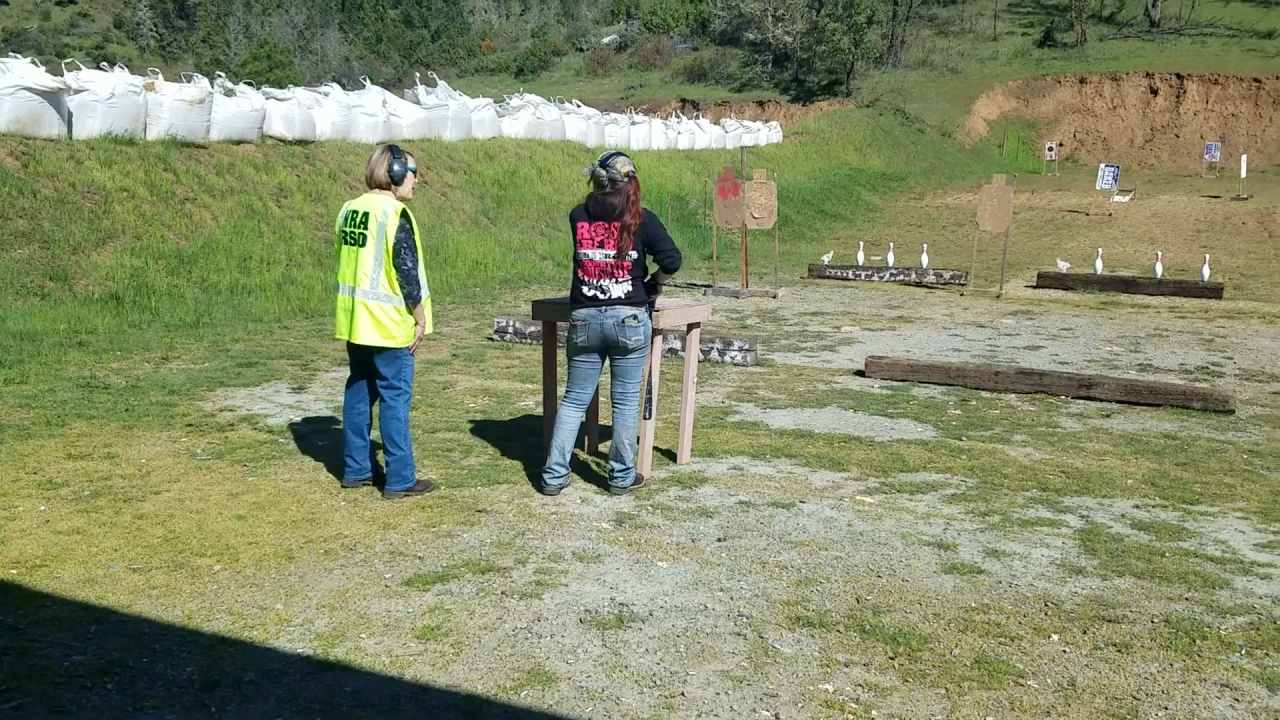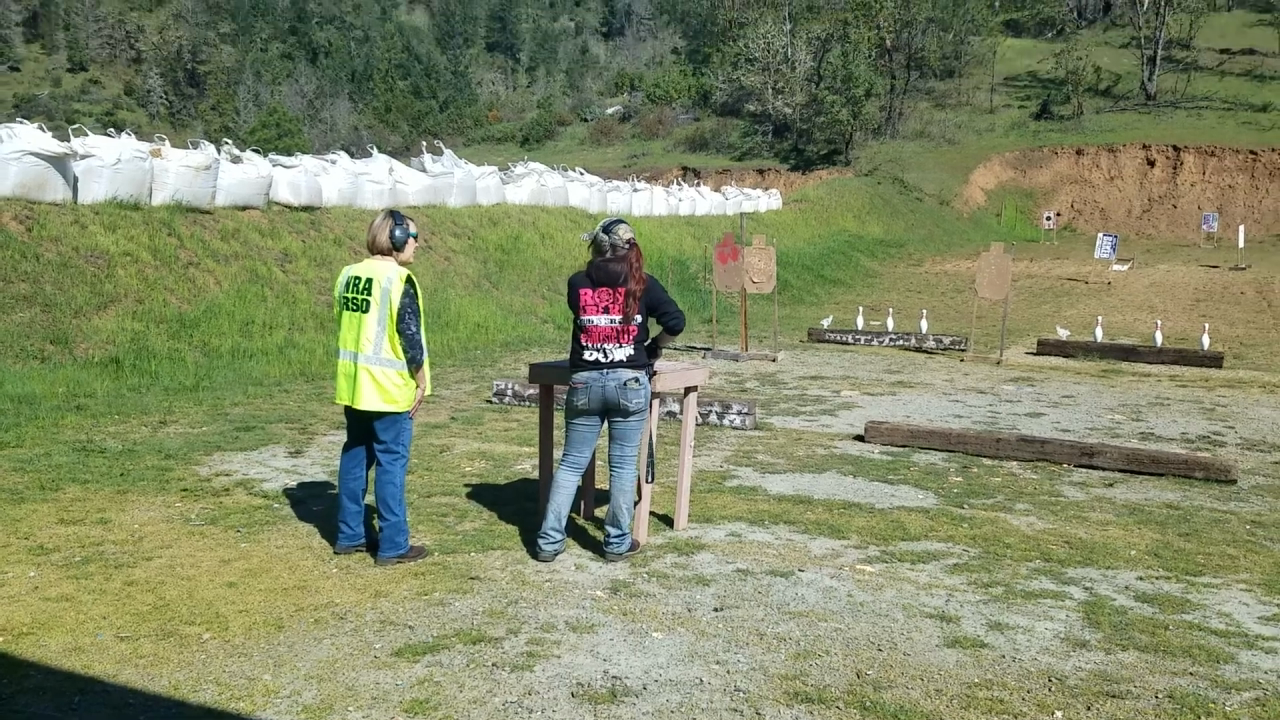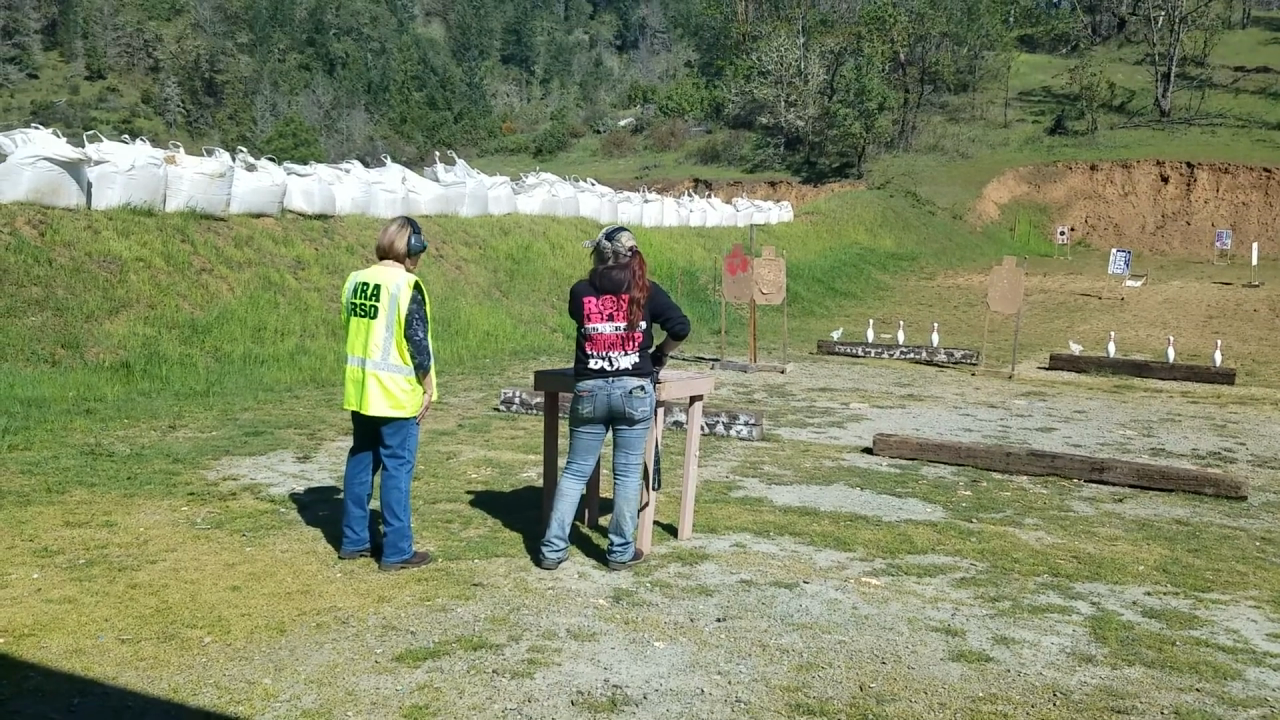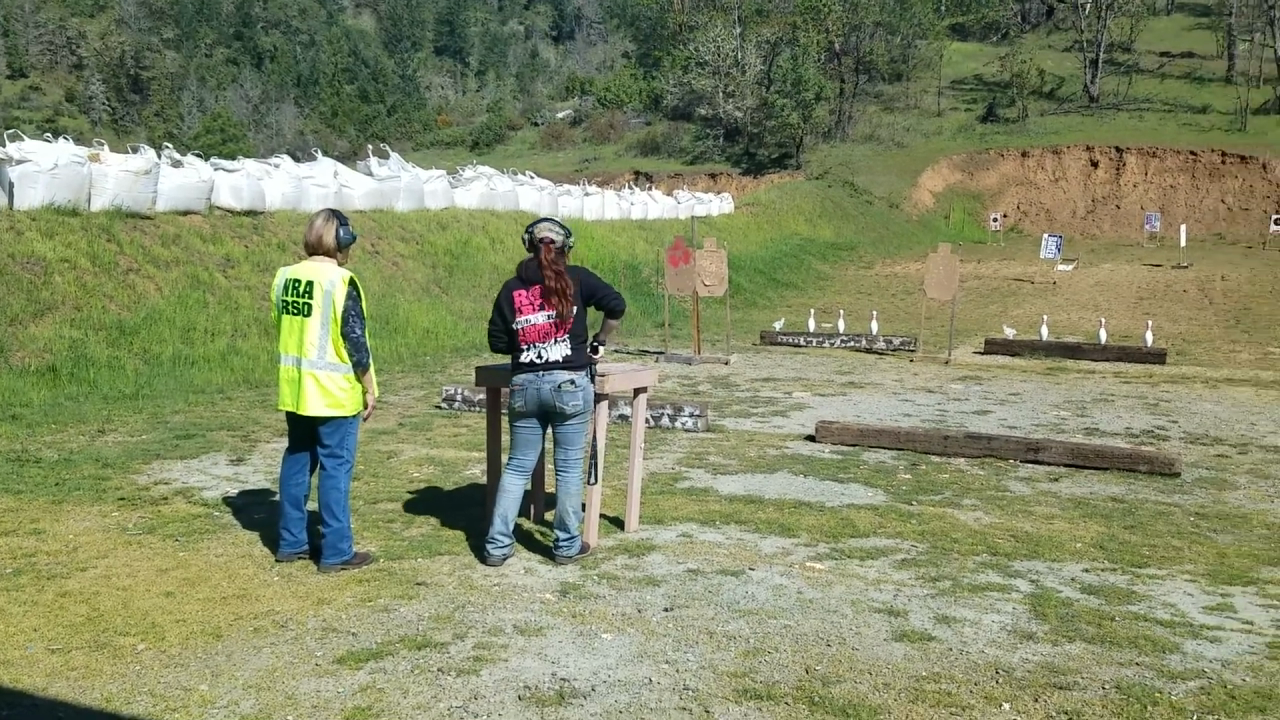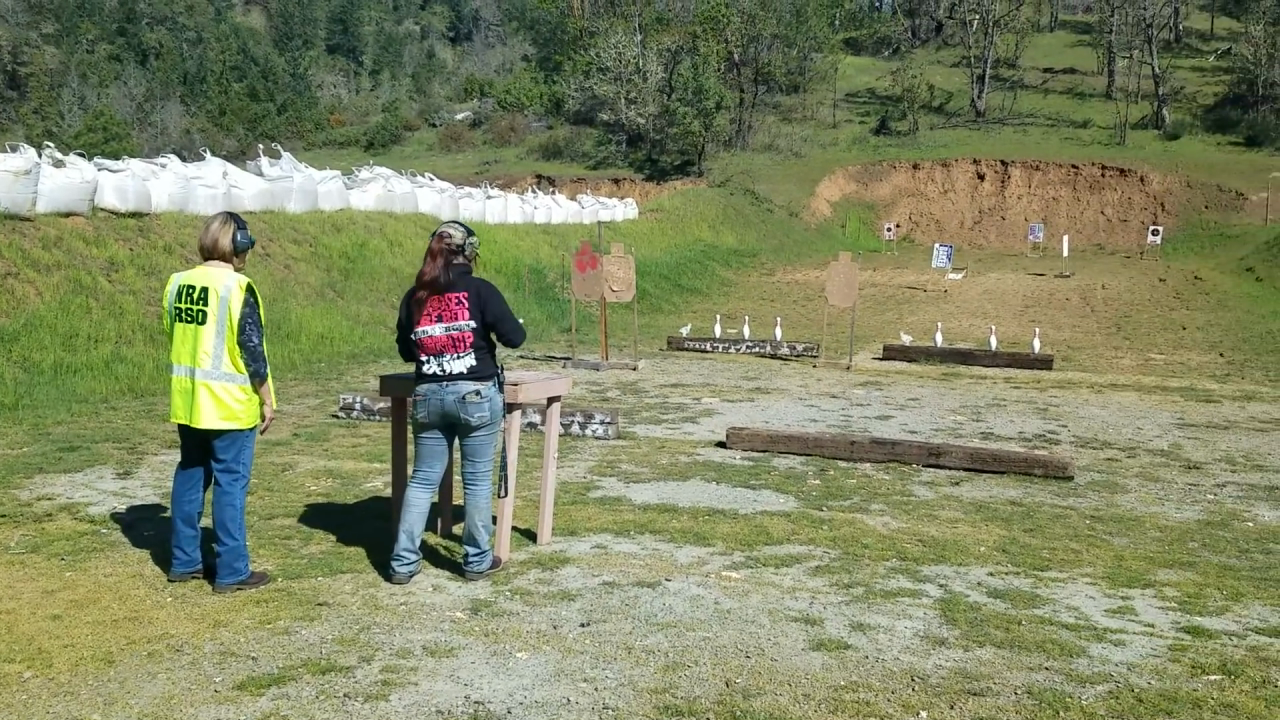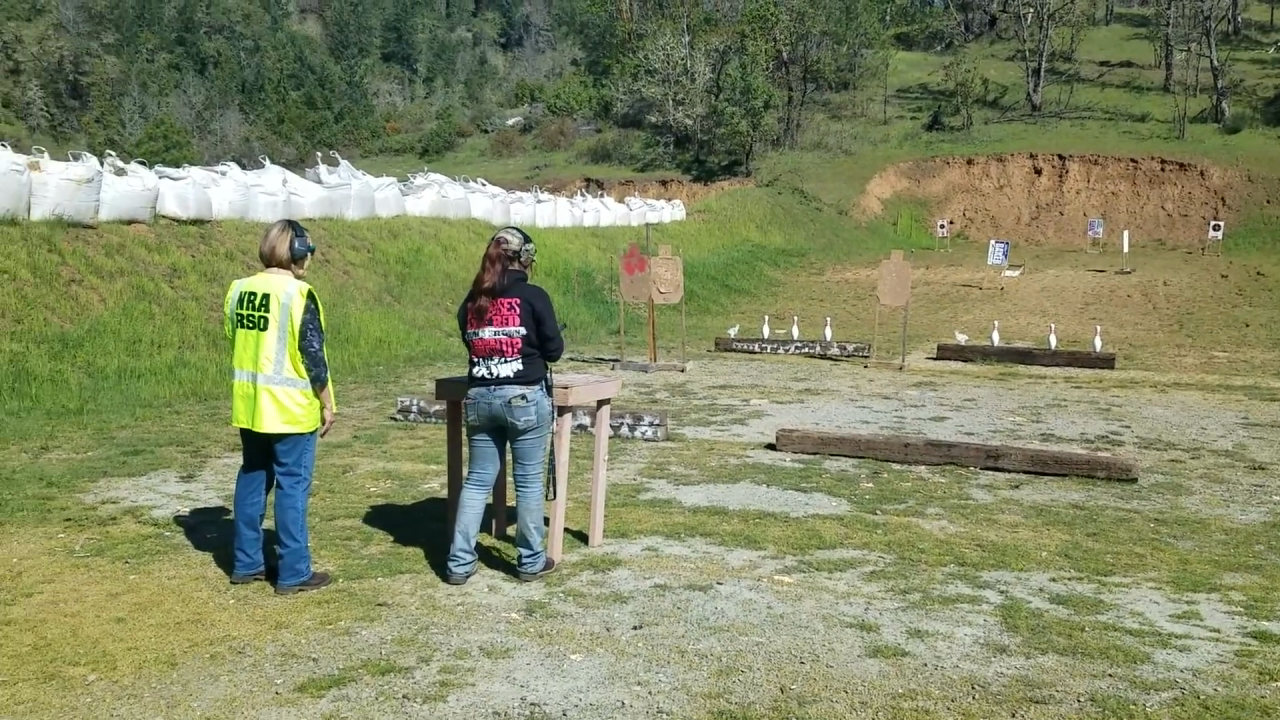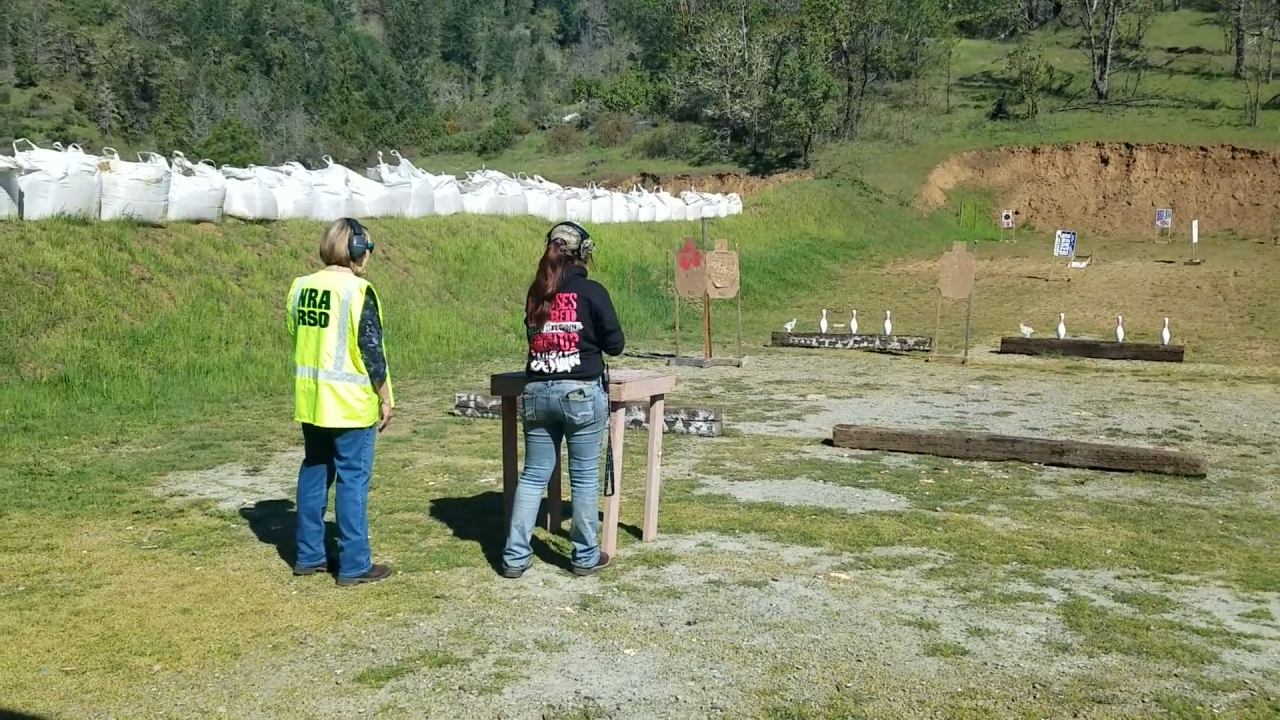
dt=0.5s
person 1, frame 1
left shoulder: (349, 210)
right shoulder: (395, 213)
left elbow: (347, 262)
right elbow: (407, 272)
right wrist: (420, 320)
left hip: (355, 320)
right hip: (388, 323)
left knee: (359, 391)
right knee: (395, 397)
left ankle: (356, 469)
right ankle: (400, 480)
person 1, frame 2
left shoulder: (348, 275)
right shoulder: (399, 279)
left elbow: (344, 326)
right elbow: (410, 337)
right wrist: (421, 382)
left hip: (354, 384)
right hip: (389, 388)
left knee: (355, 456)
right knee: (391, 462)
left ankle: (349, 535)
right ankle: (393, 545)
person 1, frame 3
left shoulder: (355, 281)
right shoulder: (407, 285)
right elbow: (418, 343)
right wrist: (428, 389)
left hip: (361, 390)
right hip: (397, 393)
left knee: (360, 461)
right knee: (397, 468)
left ankle: (353, 540)
right ankle: (397, 551)
person 1, frame 4
left shoulder: (284, 277)
right shoulder: (341, 281)
left elbow: (282, 329)
right elbow: (355, 341)
right wrist: (369, 388)
left hip: (295, 389)
right hip: (334, 392)
left knee: (297, 462)
right knee: (335, 468)
left ankle: (291, 542)
right ankle: (336, 552)
person 1, frame 5
left shoulder: (177, 283)
right shoulder: (238, 287)
left elbow: (174, 338)
right elbow: (253, 350)
right wrist: (267, 400)
left hip: (187, 401)
right hip: (229, 404)
left knee: (190, 477)
right knee: (230, 484)
left ankle: (184, 561)
right ankle: (231, 571)
person 1, frame 6
left shoulder: (239, 290)
right shoulder: (298, 294)
left elbow: (235, 343)
right elbow: (313, 356)
right wrist: (327, 404)
left hip: (250, 405)
right hip: (290, 408)
left knee: (252, 480)
right knee: (292, 486)
left ankle: (246, 563)
right ankle: (293, 572)
person 1, frame 7
left shoulder: (300, 287)
right shoulder: (358, 290)
left elbow: (297, 340)
right elbow: (372, 351)
right wrist: (385, 399)
left hip: (311, 401)
right hip: (350, 404)
left knee: (314, 473)
right knee: (352, 480)
left ankle: (309, 555)
right ankle: (354, 565)
person 2, frame 1
left shoulder: (578, 217)
right shoulder: (641, 219)
right elbow: (671, 261)
right wrist: (653, 284)
left hip: (584, 319)
right hip: (629, 319)
left knee: (574, 399)
right knee: (626, 400)
left ankle: (554, 475)
right ankle: (622, 476)
person 2, frame 2
left shoulder: (578, 283)
right shoulder: (643, 284)
right elbow: (675, 322)
right wrist: (653, 348)
left hip: (585, 383)
right hip: (629, 382)
left knee: (571, 463)
right knee: (623, 465)
left ankle: (549, 541)
right ankle: (617, 542)
person 2, frame 3
left shoulder: (581, 291)
right shoulder: (646, 291)
right elbow: (680, 327)
right wrist: (659, 354)
left hip: (590, 391)
right hip: (635, 390)
left knee: (575, 470)
right knee: (628, 473)
left ankle: (552, 548)
right ankle: (621, 551)
person 2, frame 4
left shoulder: (511, 288)
right shoulder: (576, 278)
left elbow: (497, 342)
right elbow: (616, 304)
right wrist: (599, 341)
left hip: (524, 385)
right hip: (570, 383)
left knee: (517, 466)
right knee: (569, 467)
left ankle: (497, 545)
right ankle: (567, 545)
person 2, frame 5
left shoulder: (414, 296)
right shoulder: (479, 289)
left elbow: (406, 350)
right elbow: (512, 337)
right wrist: (516, 326)
left hip: (429, 395)
right hip: (476, 394)
left knee: (423, 478)
right knee: (477, 479)
left ankle: (403, 562)
right ankle: (477, 560)
person 2, frame 6
left shoulder: (472, 300)
right shoulder: (533, 296)
right elbow: (553, 350)
right wrist: (540, 341)
left hip: (480, 398)
right hip: (526, 398)
left knee: (477, 480)
right knee: (529, 481)
left ankle: (459, 563)
right ankle: (531, 561)
person 2, frame 7
left shoulder: (535, 293)
right shoulder: (591, 291)
right elbow: (615, 344)
left hip: (537, 392)
right hip: (582, 393)
left knee: (533, 475)
right knee: (584, 477)
left ankle: (515, 556)
right ankle: (585, 556)
